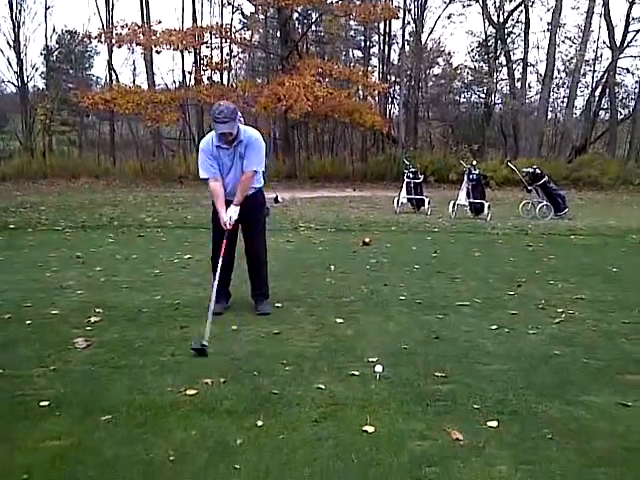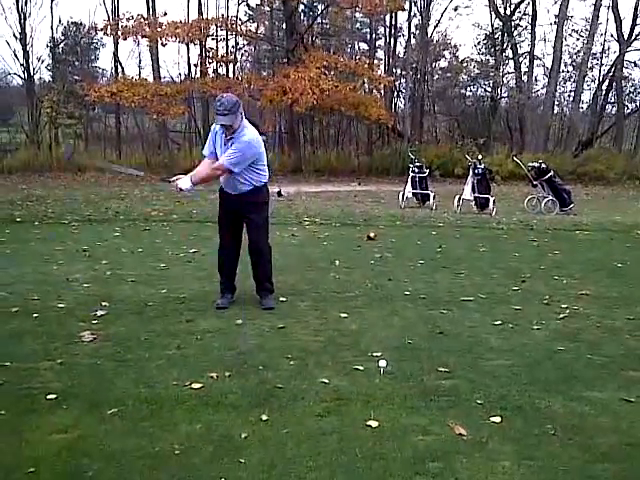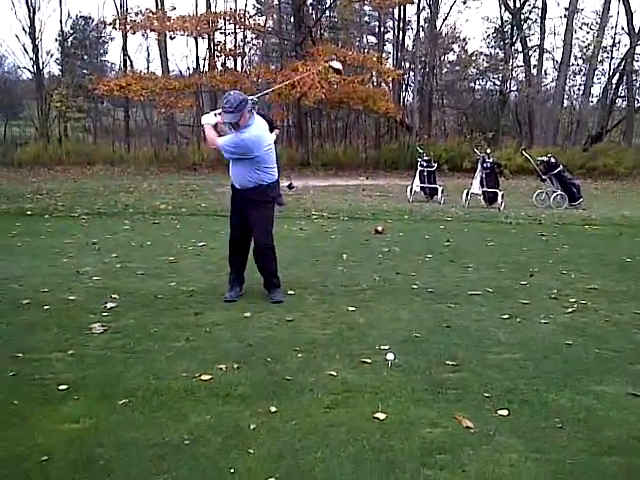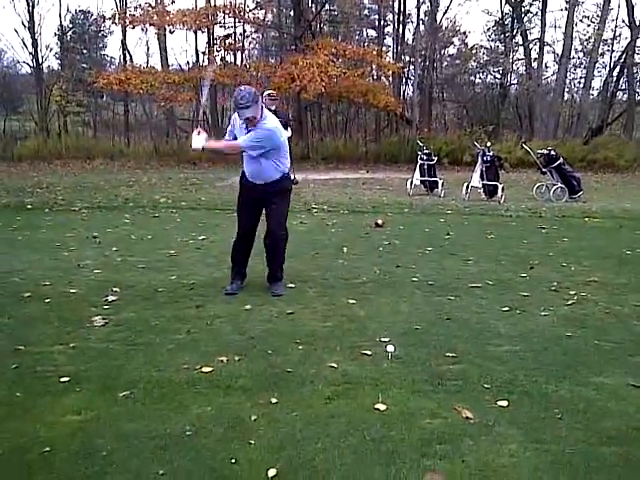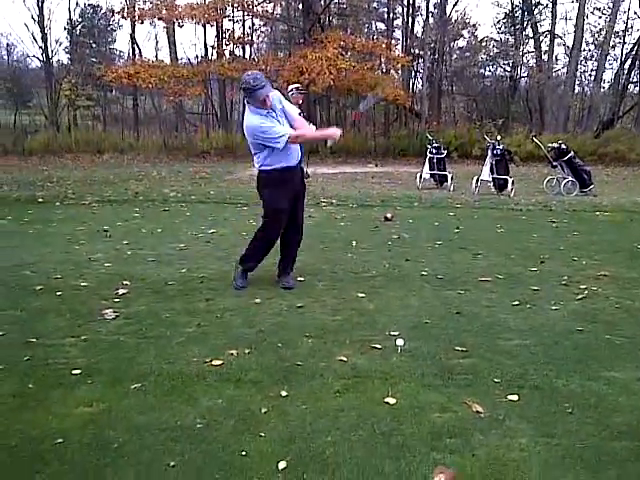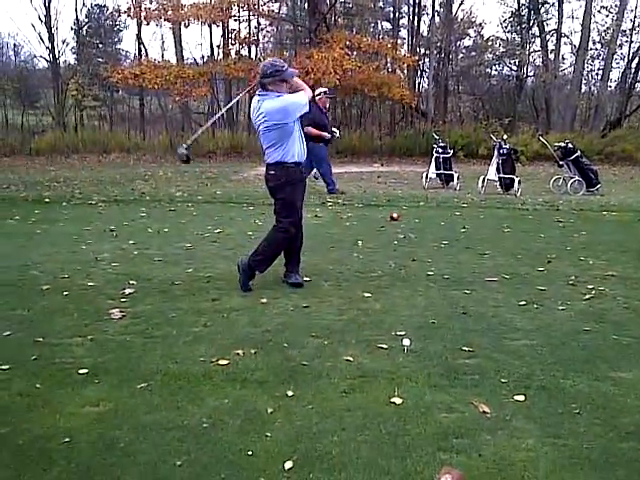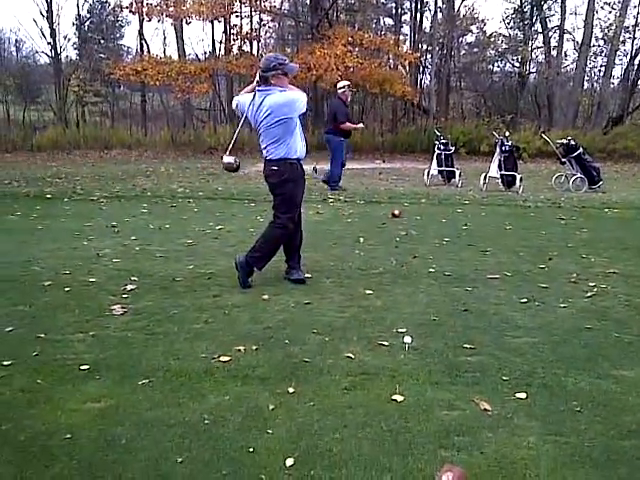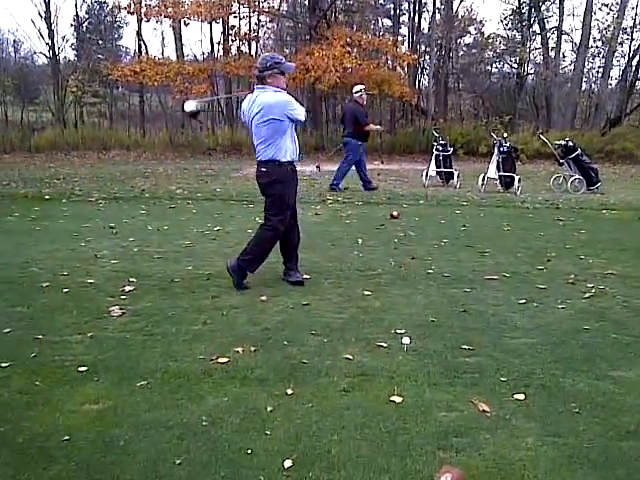
dt=0.3s
person 1, frame 1
left shoulder: (253, 138)
right shoulder: (207, 144)
left elbow: (248, 176)
right elbow: (214, 182)
left wrist: (236, 206)
right wrist: (222, 212)
left hip: (251, 200)
right hip: (222, 201)
left knee: (256, 251)
right knee: (220, 252)
left ankle: (261, 297)
right ankle: (221, 296)
person 1, frame 2
left shoulder: (248, 140)
right shoulder: (217, 129)
left elbow: (219, 169)
right elbow: (209, 159)
left wrist: (191, 182)
right wrist: (189, 177)
left hip: (254, 197)
right hip: (228, 195)
left knee: (259, 245)
right knee: (227, 245)
left ankle: (265, 291)
right ankle: (227, 291)
person 1, frame 3
left shoulder: (250, 137)
right shoulder: (244, 123)
left elbow: (215, 144)
right elbow: (227, 140)
left wrist: (208, 125)
right wrist: (219, 123)
left hip: (262, 194)
right hip: (240, 190)
left knee: (263, 242)
right knee: (237, 239)
left ankle: (273, 285)
right ankle: (236, 283)
person 1, frame 4
left shoulder: (269, 128)
right shoulder: (239, 120)
left elbow: (233, 148)
right elbow: (229, 141)
left wrist: (206, 144)
right wrist: (207, 139)
left hip: (276, 186)
right hip: (250, 185)
left knee: (276, 234)
right knee: (244, 233)
left ankle: (275, 278)
right ankle: (237, 277)
person 1, frame 5
left shoulder: (275, 97)
right shoulder: (254, 122)
left elbow: (298, 122)
right elbow: (293, 137)
left wrist: (312, 131)
right wrist: (326, 133)
left hip: (294, 171)
right hip: (273, 178)
left knee: (294, 226)
right knee: (273, 226)
left ankle: (286, 271)
right ankle: (244, 267)
person 1, frame 6
left shoulder: (259, 101)
right shoulder: (282, 105)
right elbow: (308, 93)
left wrist: (287, 79)
right wrist: (292, 81)
left hip: (285, 170)
right hip: (285, 173)
left knee: (294, 222)
right knee: (286, 224)
left ankle: (292, 270)
right ankle: (251, 265)
person 1, frame 7
left shoulder: (252, 101)
right shoulder: (287, 100)
left elbow: (235, 101)
right elbow: (302, 95)
left wrist: (255, 83)
right wrist: (283, 84)
left hip: (276, 166)
right hip: (287, 169)
left knee: (291, 218)
right knee: (283, 221)
left ankle: (293, 266)
right ankle: (249, 262)
person 1, frame 8
left shoulder: (251, 100)
right shoulder: (281, 100)
left elbow: (244, 118)
right elbow: (302, 115)
left hip: (272, 168)
right hip: (278, 171)
left knee: (289, 220)
right knee: (275, 223)
left ankle: (291, 268)
right ankle: (241, 265)
